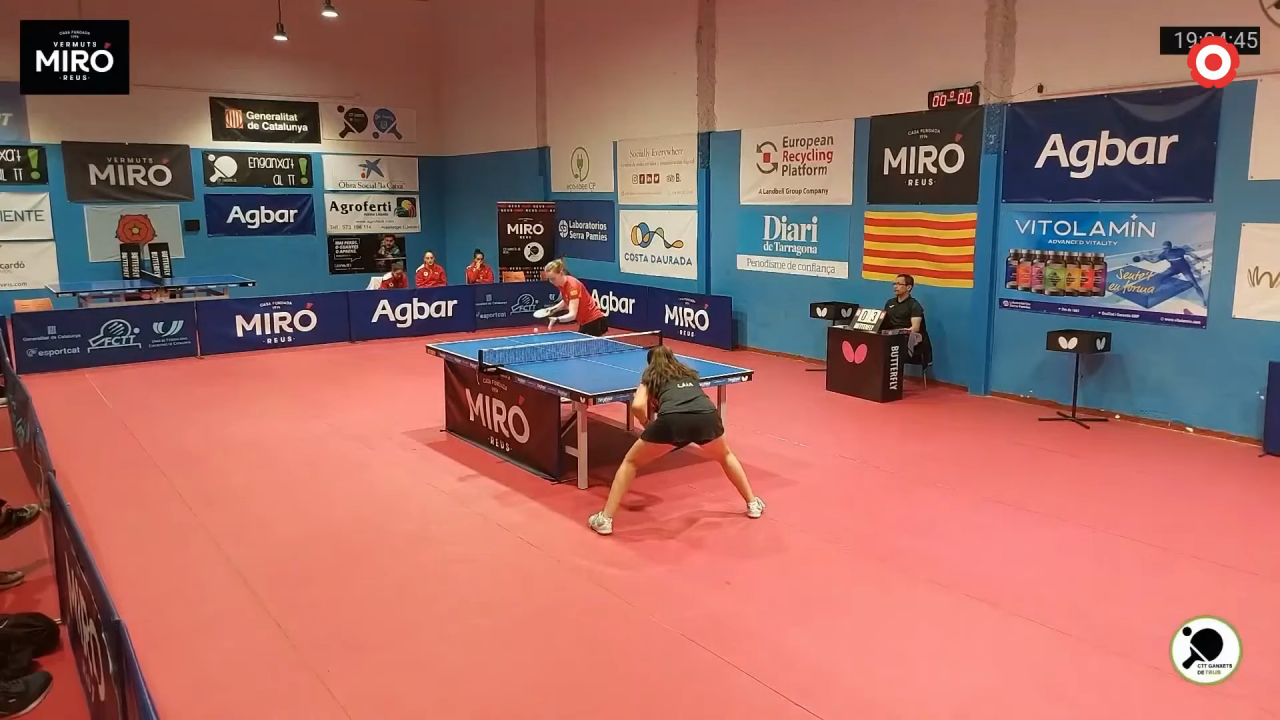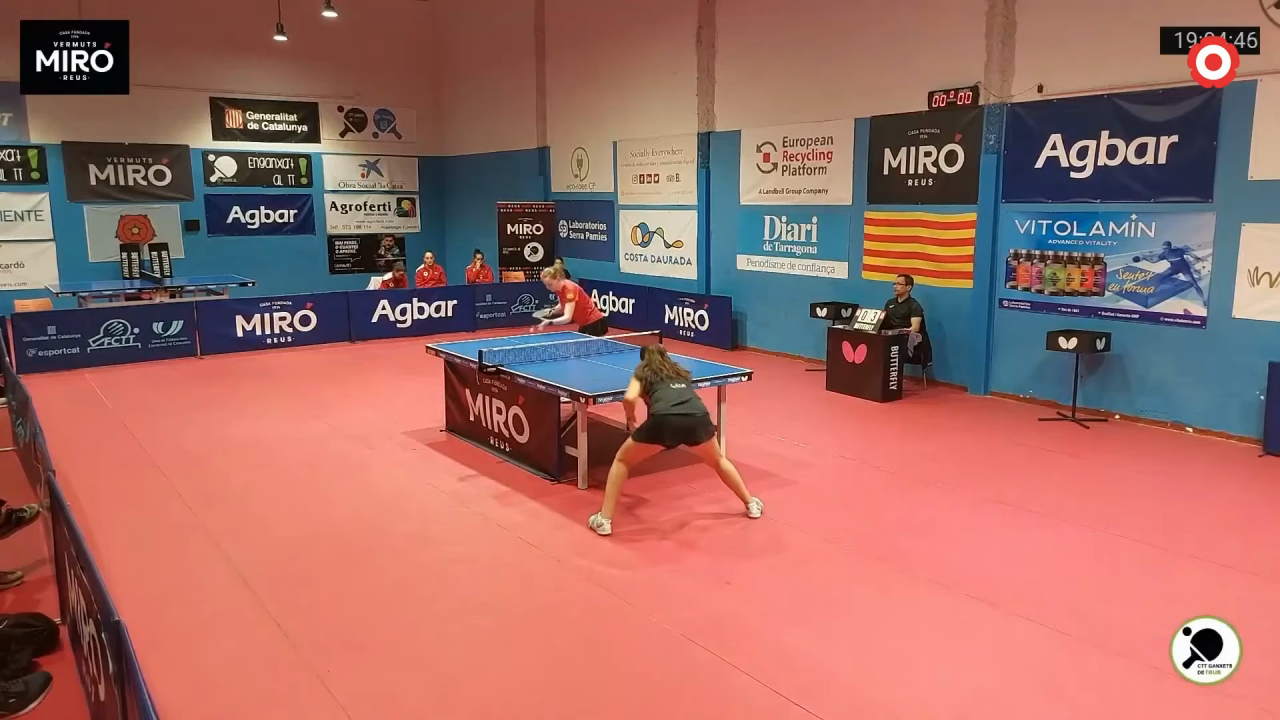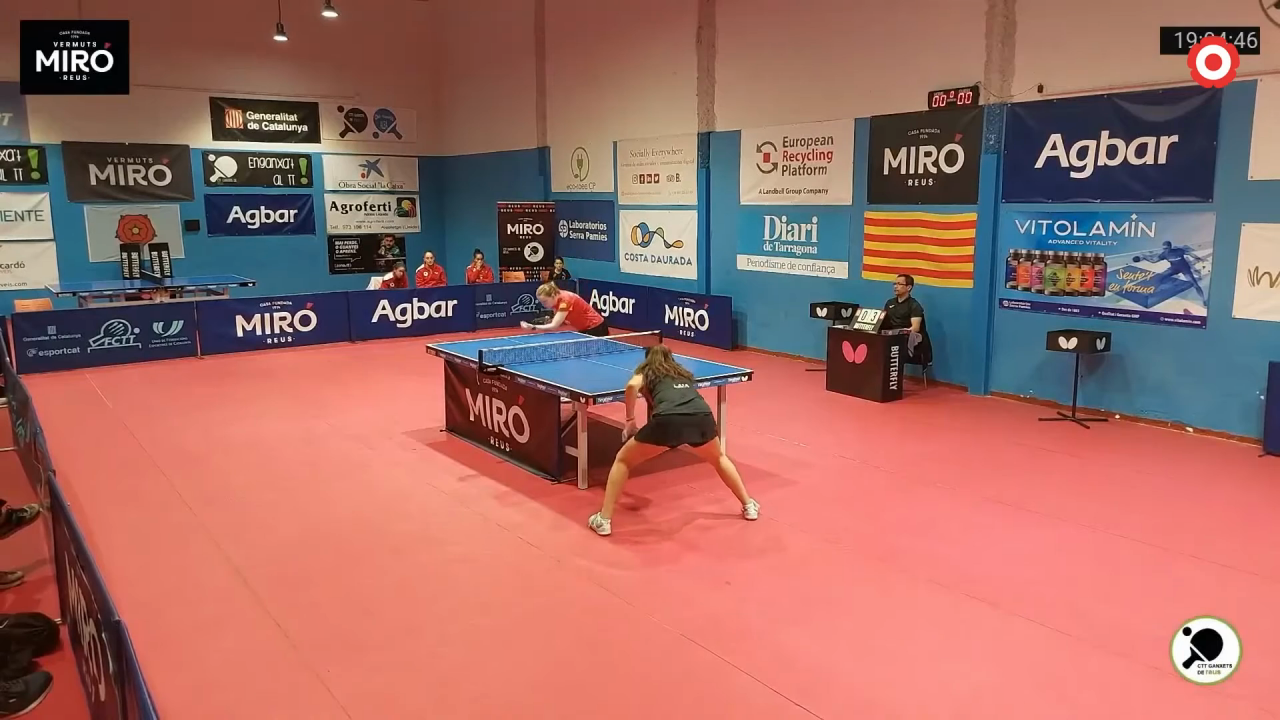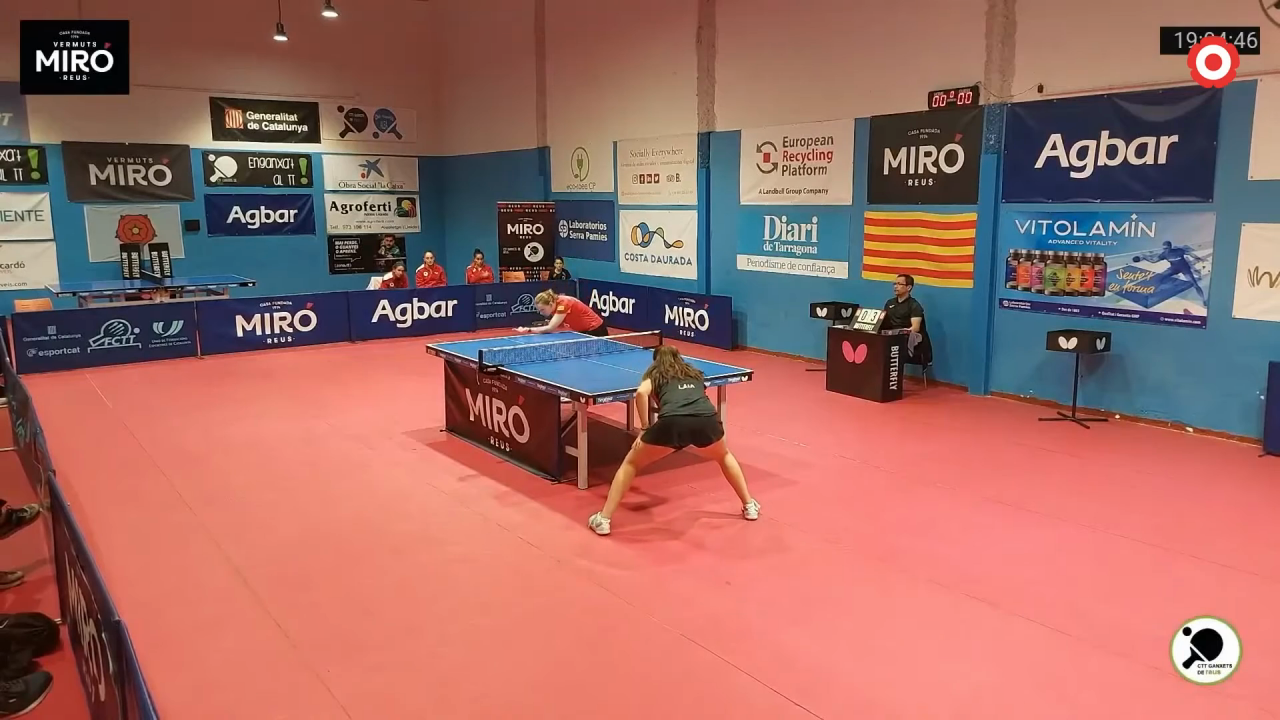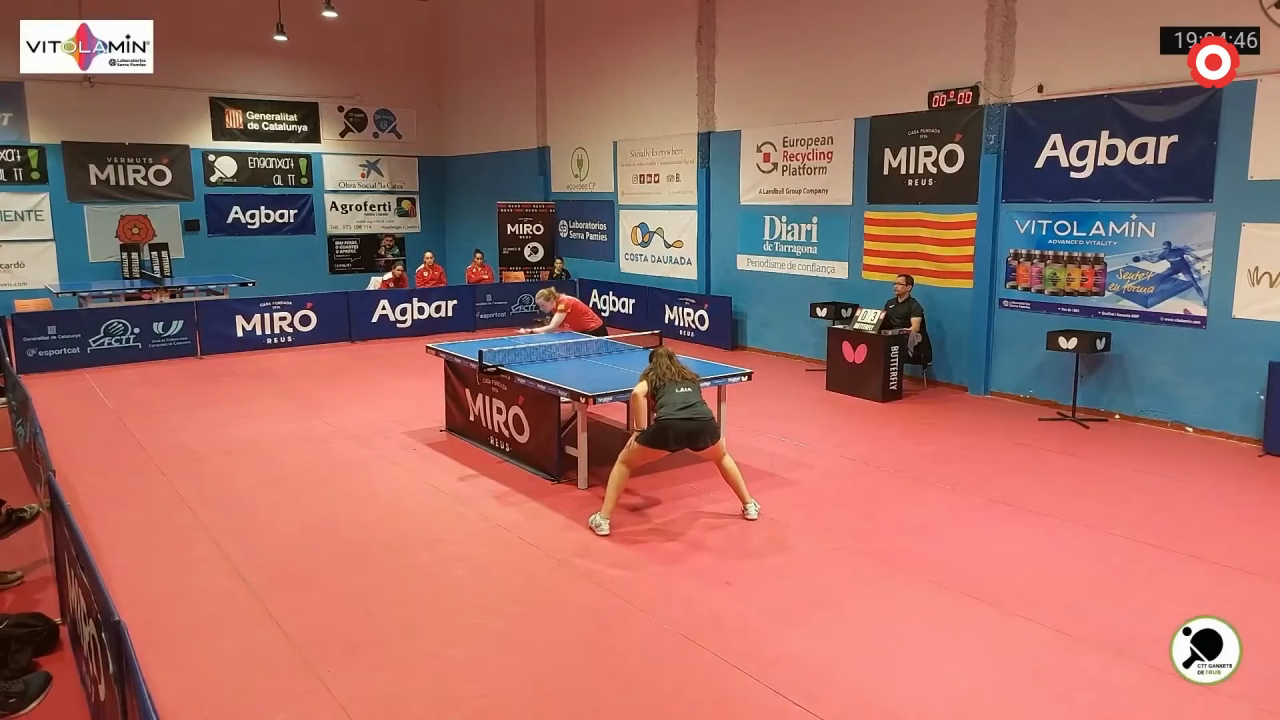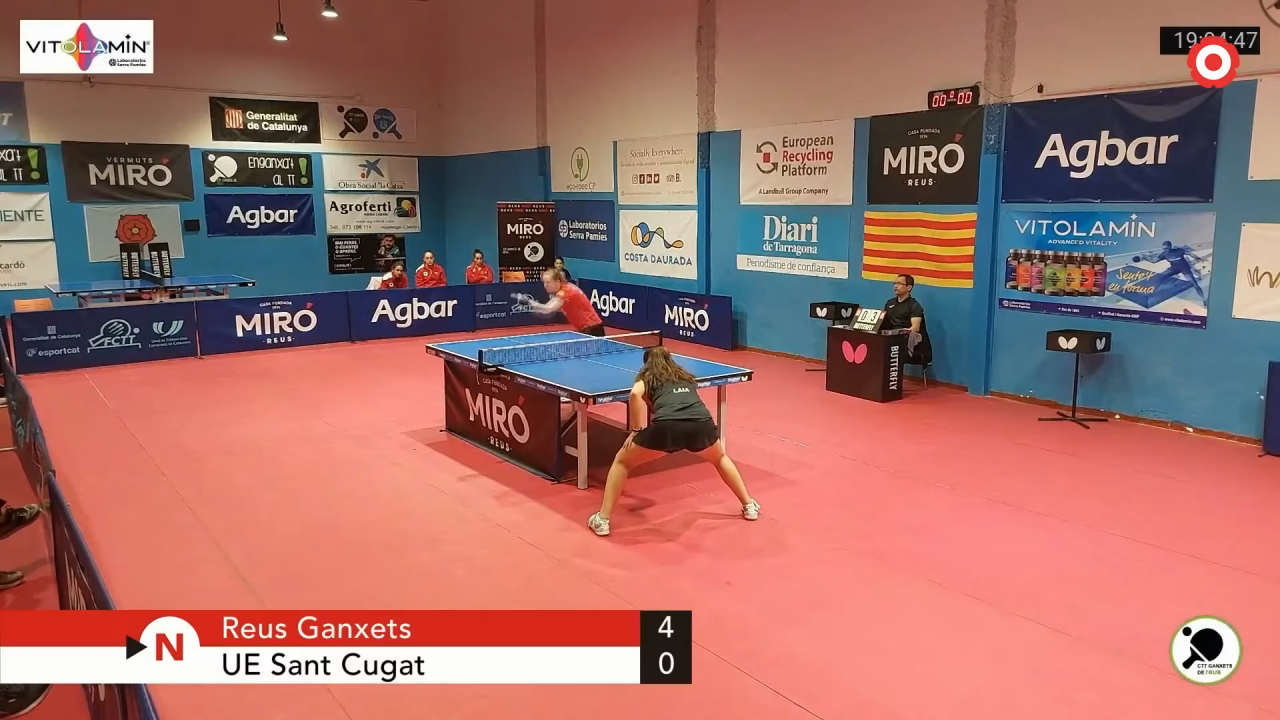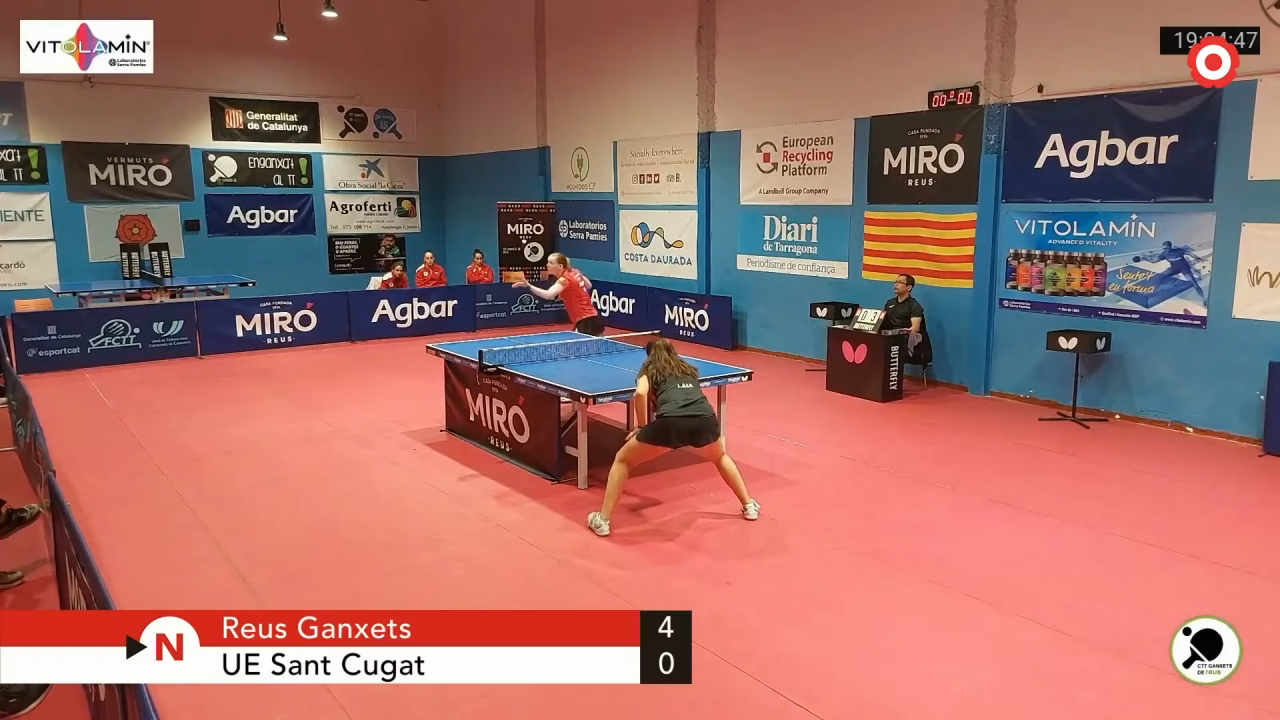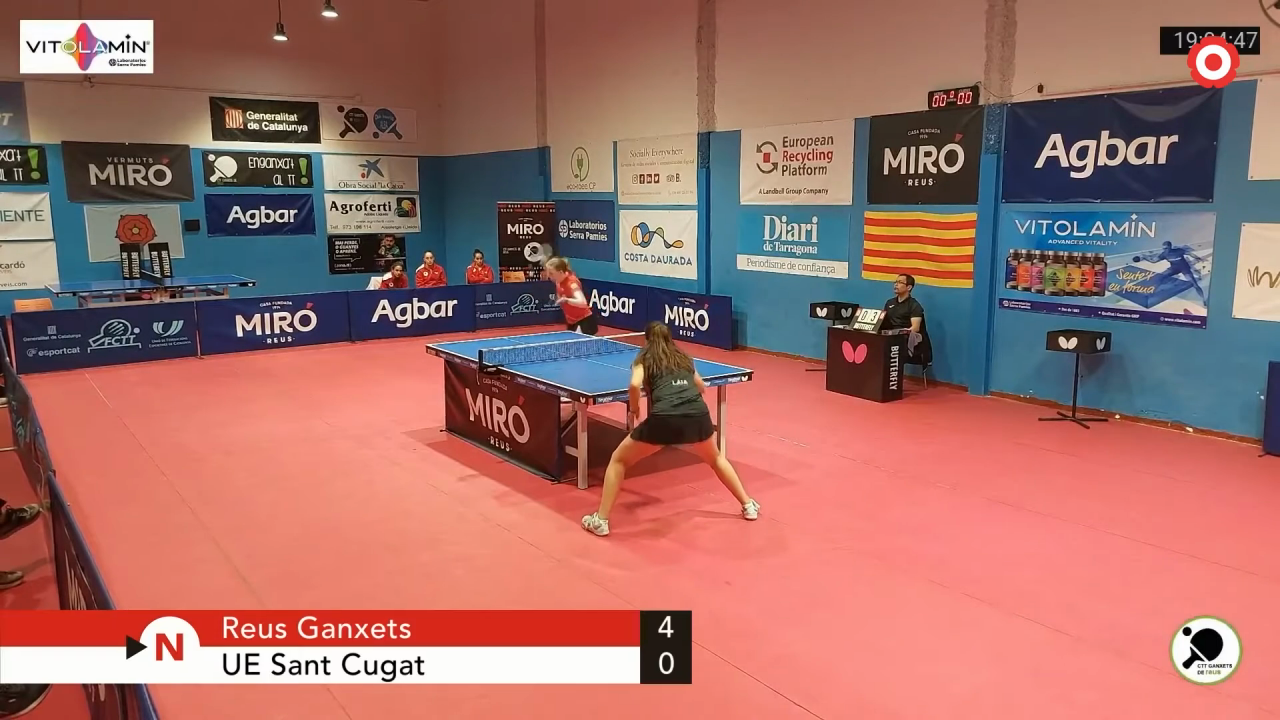
dt=0.3s
person 1, frame 1
left shoulder: (650, 376)
right shoulder: (689, 373)
left elbow: (637, 406)
left wrist: (646, 423)
left hip: (672, 420)
right hip: (707, 416)
left knee: (630, 461)
right knee: (725, 456)
left ankle: (605, 519)
right ankle: (752, 504)
person 1, frame 2
left shoulder: (643, 373)
right shoulder: (680, 372)
left elbow: (629, 398)
left wrist: (630, 419)
left hip: (664, 420)
right hip: (698, 417)
left knee: (622, 461)
right knee: (717, 460)
left ankle: (604, 520)
right ankle: (751, 504)
person 1, frame 3
left shoulder: (646, 371)
right shoulder: (683, 373)
left elbow: (632, 385)
left wrist: (630, 420)
left hip: (668, 420)
right hip: (702, 417)
left knee: (623, 460)
right knee: (718, 459)
left ankle: (604, 520)
right ankle: (748, 505)
person 1, frame 4
left shoulder: (654, 374)
right shoulder: (695, 374)
left elbow: (641, 393)
left wrist: (645, 428)
left hip: (673, 422)
right hip: (706, 419)
left knee: (630, 463)
right knee: (724, 456)
left ankle: (604, 519)
right ankle: (749, 505)
person 1, frame 5
left shoulder: (651, 376)
right shoulder: (691, 377)
left elbow: (637, 393)
left wrist: (640, 430)
left hip: (669, 425)
right hip: (703, 423)
left knee: (624, 462)
right knee: (722, 457)
left ankle: (603, 520)
right ankle: (749, 506)
person 1, frame 6
left shoulder: (647, 376)
right shoulder: (685, 376)
left elbow: (635, 394)
left wrist: (637, 430)
left hip: (667, 426)
right hip: (701, 423)
left knee: (622, 461)
right knee: (720, 458)
left ankle: (603, 520)
right ankle: (749, 505)
person 1, frame 7
left shoulder: (649, 370)
right shoulder: (688, 370)
left elbow: (640, 393)
left wrist: (641, 426)
left hip: (670, 422)
right hip: (704, 419)
left knee: (622, 460)
right knee: (720, 457)
left ankle: (603, 520)
right ankle: (748, 505)
person 1, frame 8
left shoulder: (644, 360)
right shoulder: (684, 359)
left elbow: (635, 385)
right elbow: (702, 390)
left wrist: (634, 411)
left hip: (664, 419)
right hip: (698, 415)
left knee: (618, 460)
right knee: (715, 458)
left ankle: (601, 520)
right ankle: (748, 506)
